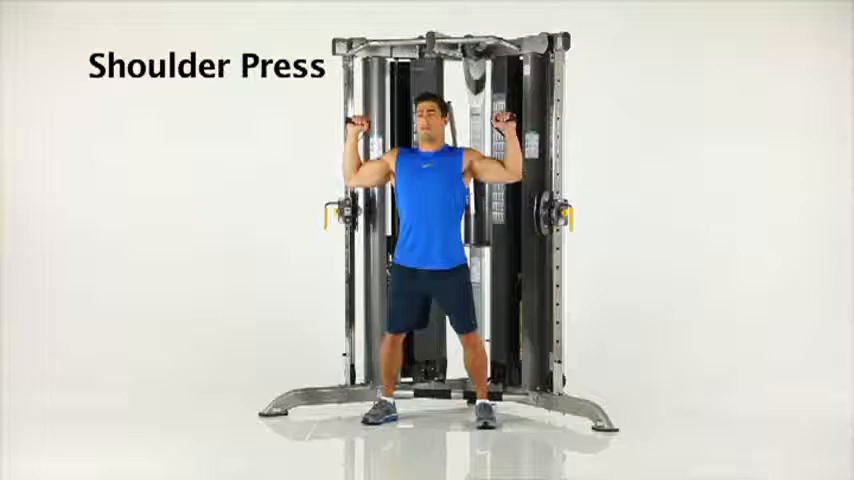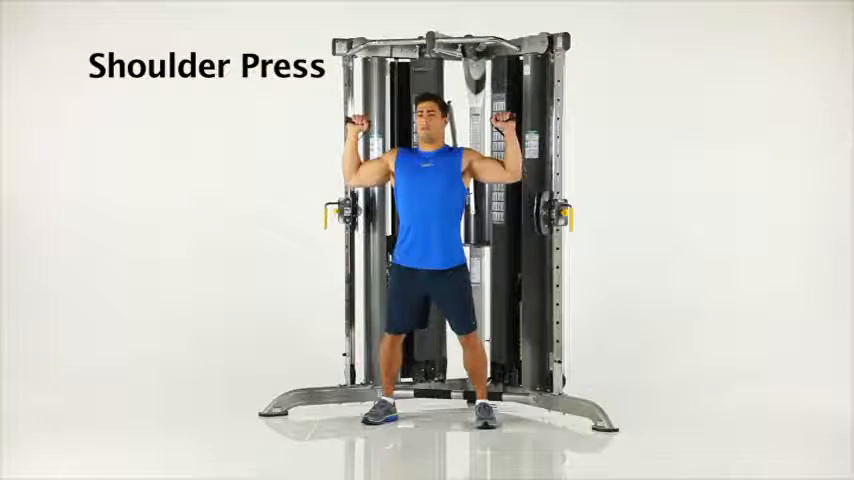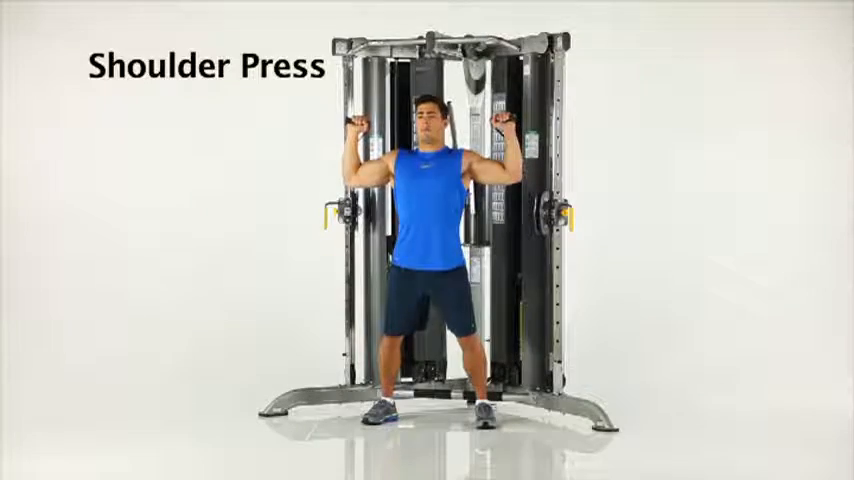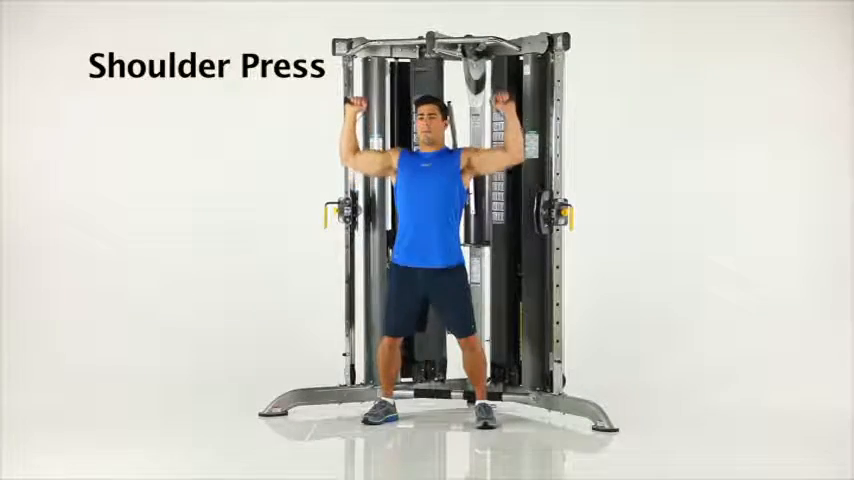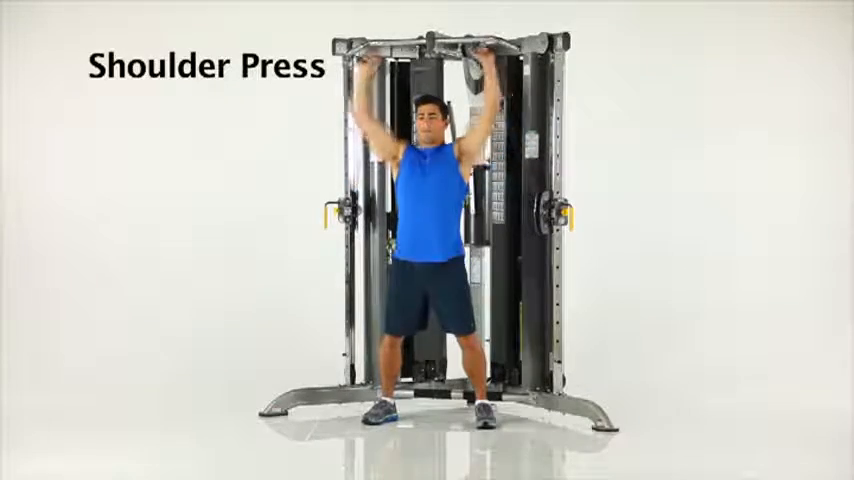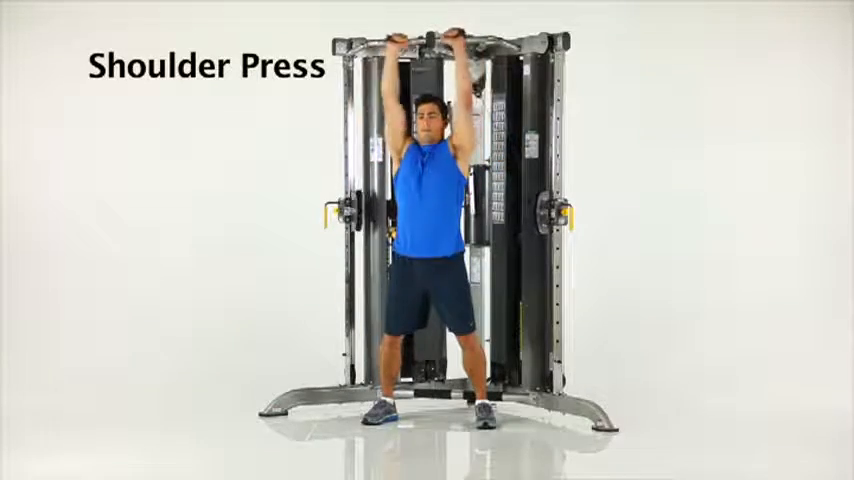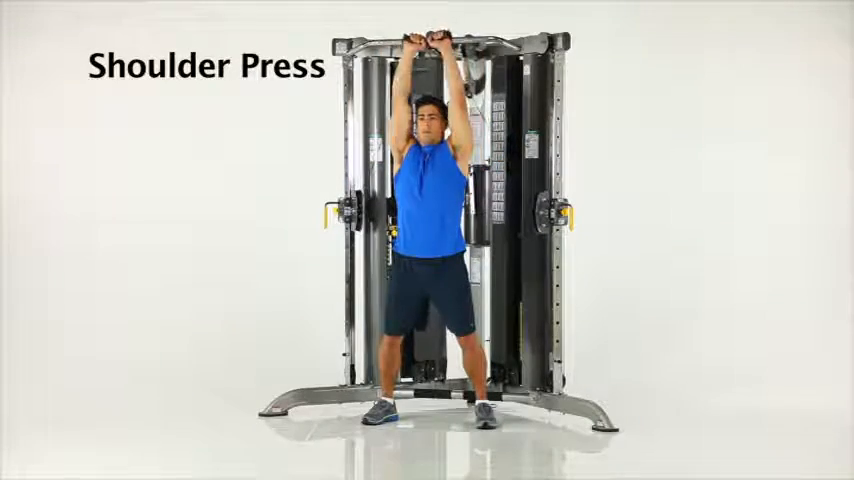
dt=0.3s
person 1, frame 1
left shoulder: (464, 159)
right shoulder: (396, 159)
left elbow: (512, 174)
right elbow: (352, 177)
left wrist: (509, 133)
right wrist: (353, 135)
left hip: (451, 266)
right hip: (407, 265)
left knee: (469, 335)
right knee: (393, 334)
left ankle: (482, 402)
right ankle: (386, 401)
person 1, frame 2
left shoulder: (464, 159)
right shoulder: (396, 159)
left elbow: (512, 174)
right elbow: (352, 177)
left wrist: (509, 132)
right wrist: (352, 134)
left hip: (450, 266)
right hip: (406, 266)
left knee: (469, 336)
right knee: (393, 335)
left ankle: (482, 402)
right ankle: (386, 401)
person 1, frame 3
left shoulder: (463, 161)
right shoulder: (396, 161)
left elbow: (512, 175)
right elbow: (351, 177)
left wrist: (509, 133)
right wrist: (352, 136)
left hip: (449, 268)
right hip: (405, 267)
left knee: (468, 337)
right knee: (391, 336)
left ankle: (482, 403)
right ankle: (386, 401)
person 1, frame 4
left shoulder: (463, 160)
right shoulder: (397, 160)
left elbow: (513, 155)
right elbow: (350, 158)
left wrist: (510, 114)
right wrist: (351, 115)
left hip: (448, 267)
right hip: (405, 266)
left knee: (468, 338)
right knee: (390, 337)
left ankle: (482, 403)
right ankle: (386, 401)
person 1, frame 5
left shoulder: (459, 154)
right shoulder: (400, 155)
left elbow: (490, 114)
right elbow: (363, 120)
left wrist: (490, 68)
right wrist: (364, 75)
left hip: (448, 264)
right hip: (405, 263)
left knee: (468, 337)
right knee: (392, 337)
left ankle: (482, 403)
right ankle: (386, 401)
person 1, frame 6
left shoulder: (456, 151)
right shoulder: (402, 151)
left elbow: (465, 100)
right elbow: (390, 101)
left wrist: (460, 51)
right wrist: (391, 54)
left hip: (447, 262)
right hip: (405, 261)
left knee: (467, 337)
right knee: (392, 336)
left ankle: (482, 402)
right ankle: (386, 401)
person 1, frame 7
left shoulder: (456, 152)
right shoulder: (403, 152)
left elbow: (458, 100)
right elbow: (399, 100)
left wrist: (447, 52)
right wrist: (408, 52)
left hip: (448, 263)
right hip: (406, 262)
left knee: (467, 336)
right knee: (391, 336)
left ankle: (482, 403)
right ankle: (386, 401)
